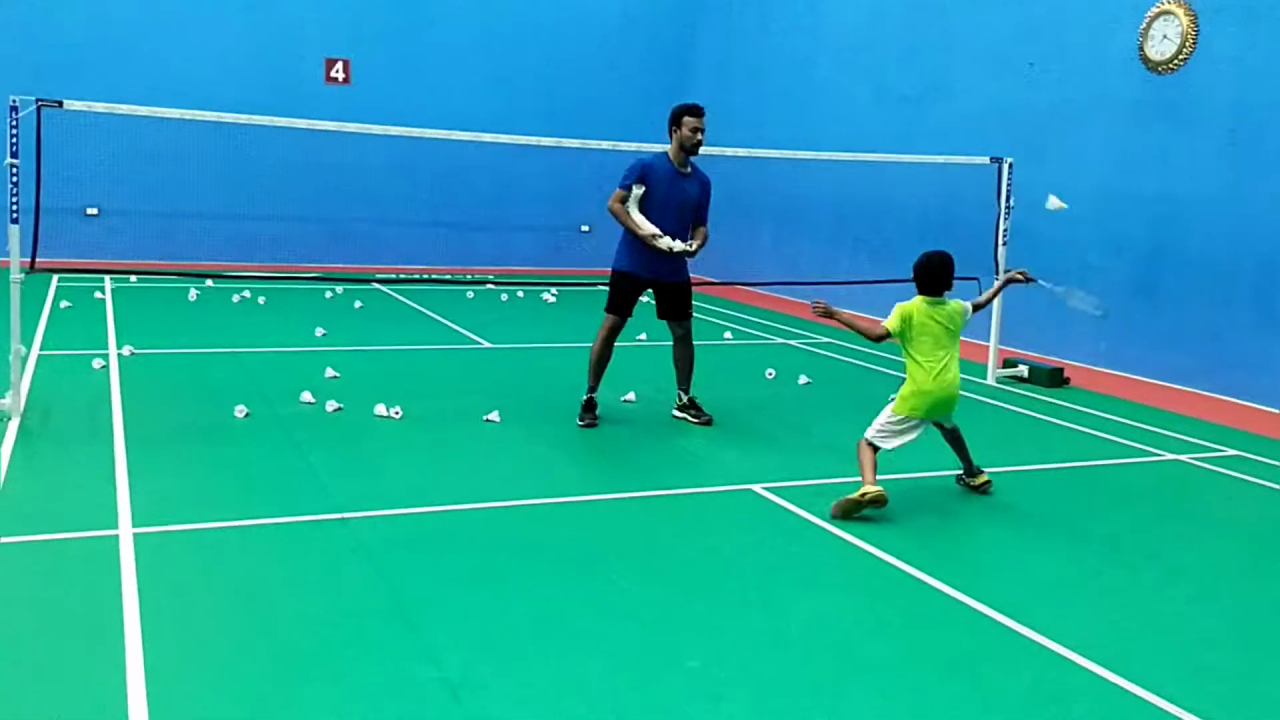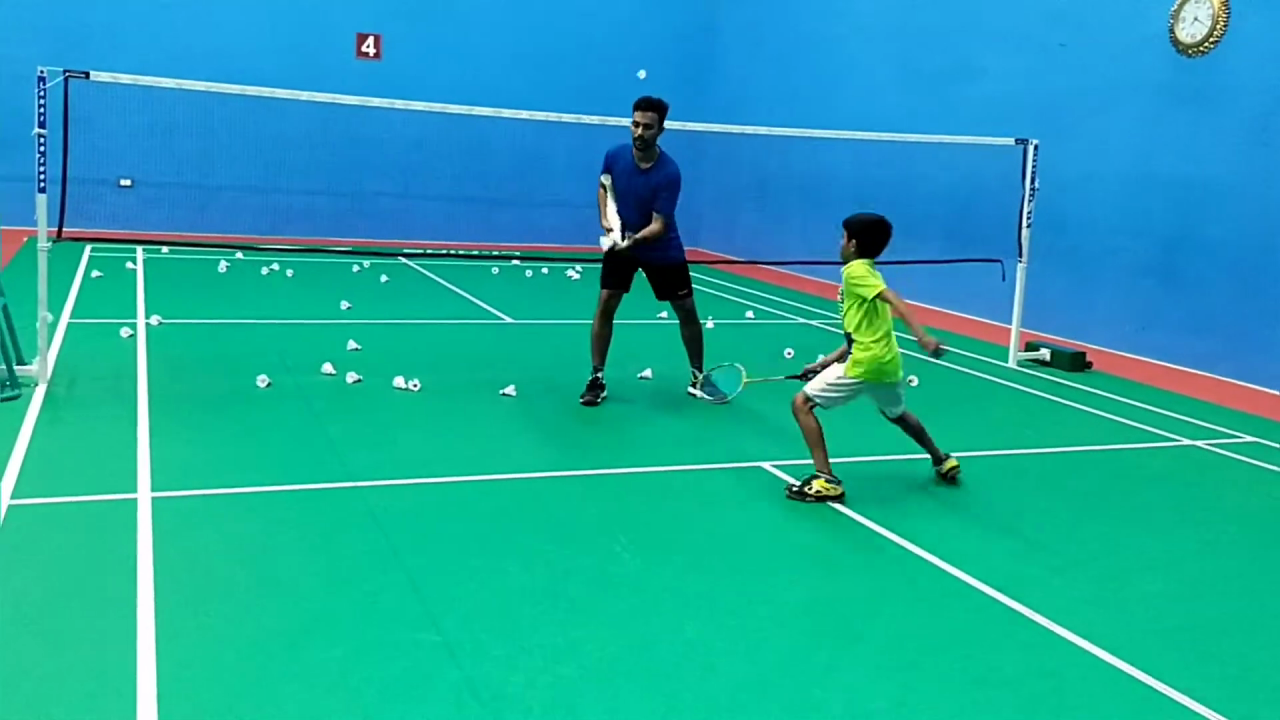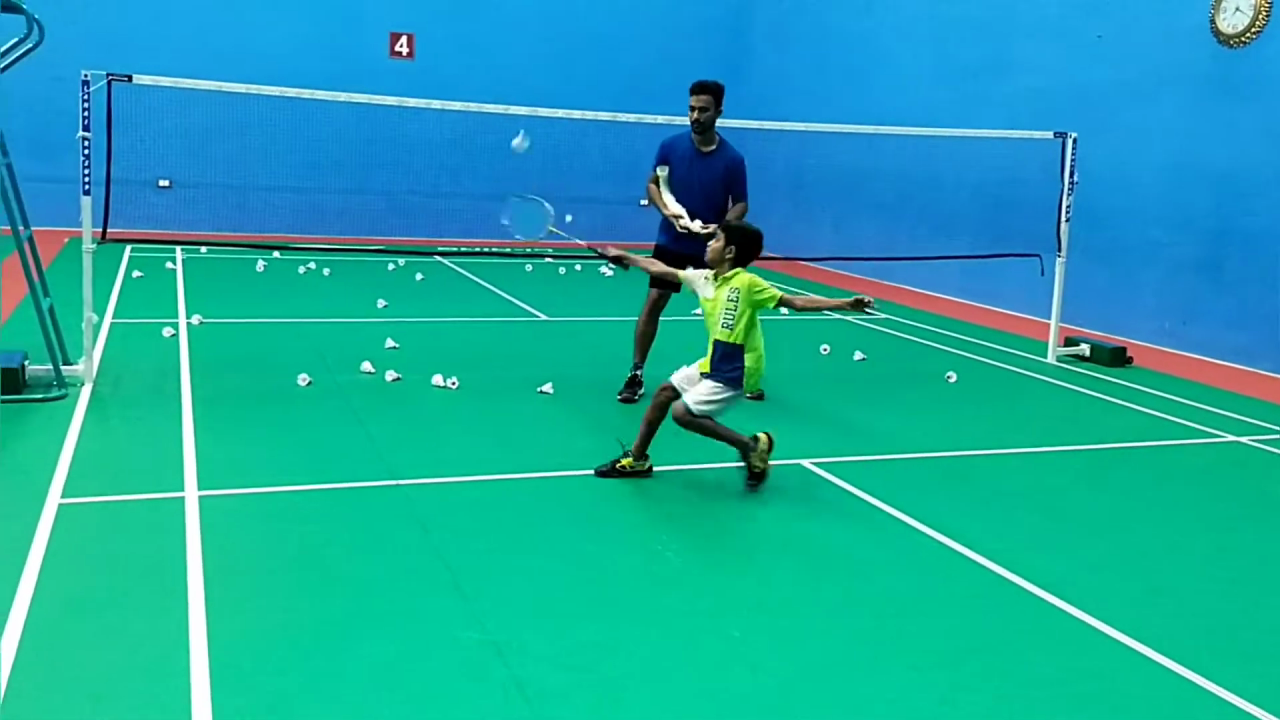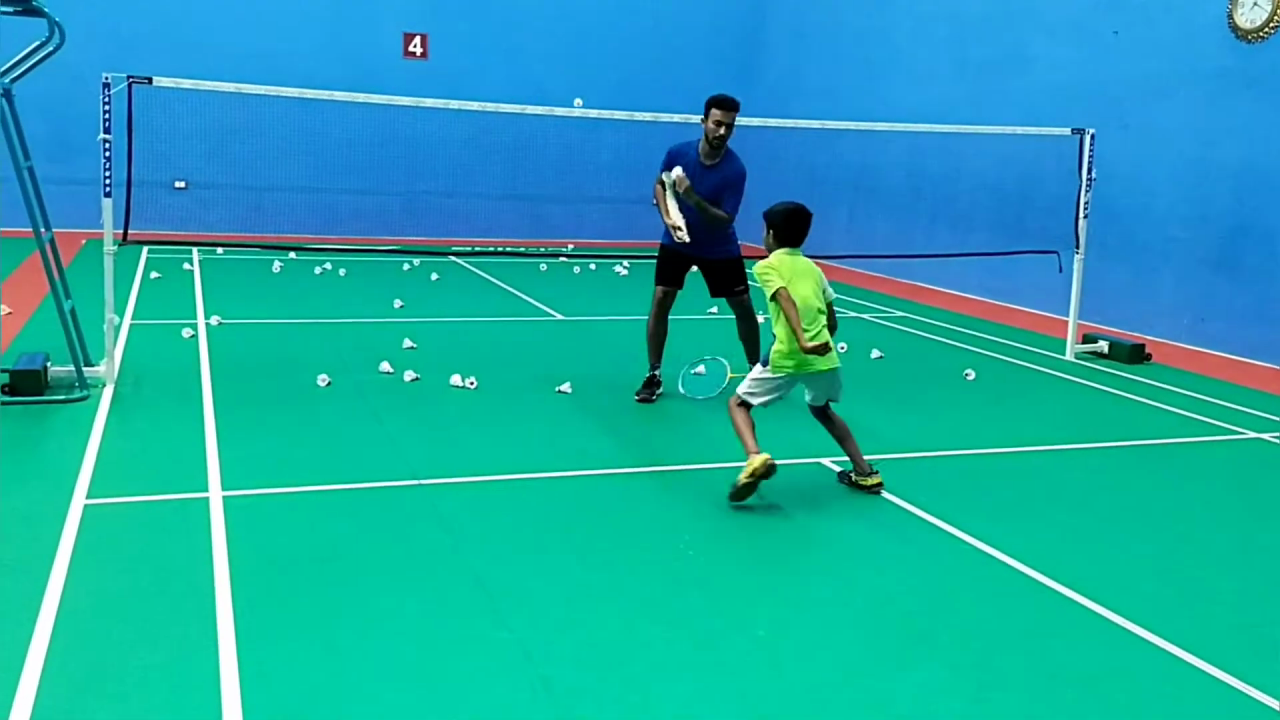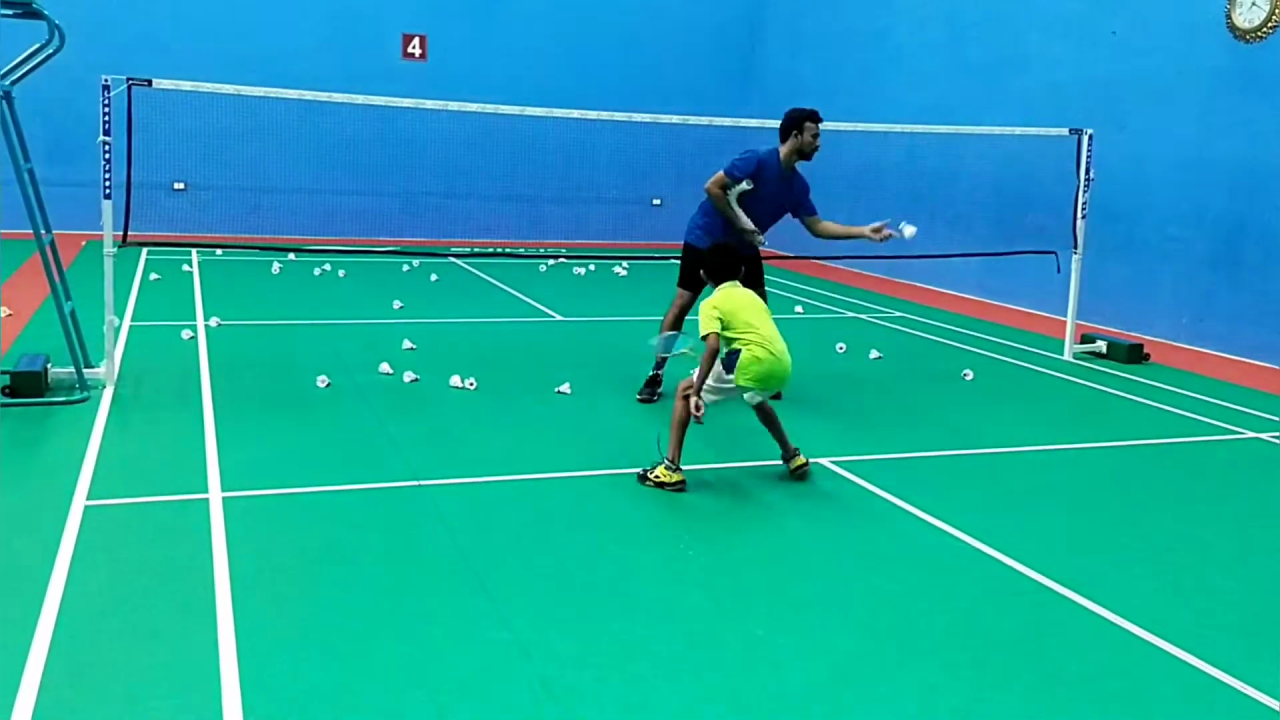
dt=0.5s
person 1, frame 1
left shoulder: (702, 182)
right shoulder: (645, 166)
left elbow: (700, 225)
right elbow: (615, 203)
left wrist: (695, 243)
right wrist: (641, 231)
left hip: (674, 271)
right hip: (632, 264)
left knee: (683, 333)
right knee: (610, 327)
left ankle: (684, 400)
right ankle: (590, 399)
person 1, frame 2
left shoulder: (669, 173)
right shoulder: (614, 156)
left elbow: (659, 225)
right elbow: (603, 187)
left wrist: (635, 241)
right wrist: (605, 219)
left hip: (663, 250)
right hip: (620, 245)
left knee: (687, 311)
right knee: (605, 304)
left ankle: (698, 379)
right ankle: (596, 379)
person 1, frame 3
left shoulder: (732, 158)
right shoulder: (670, 146)
left elbow: (740, 205)
right elbow: (652, 184)
right wrist: (666, 211)
right hip: (672, 242)
right knee: (653, 303)
right ankle: (636, 375)
person 1, frame 4
left shoulder: (735, 170)
right shoulder: (677, 153)
left elbow: (723, 221)
right elbow: (660, 185)
left wrist: (693, 198)
right wrist: (668, 216)
left hip: (719, 248)
right hip: (677, 242)
left knee: (744, 307)
right knee: (661, 301)
right ankle: (653, 375)
person 1, frame 5
left shoulder: (798, 185)
right shoulder: (756, 161)
left elbow: (816, 226)
right elbow: (712, 187)
left wrist: (865, 232)
right wrist: (739, 223)
left hip: (742, 247)
right hip: (704, 240)
right knee: (682, 303)
right ankle: (656, 374)
person 2, frame 1
left shoulder: (907, 311)
right shoulder: (959, 310)
left elbow: (878, 334)
right elbow: (978, 304)
left wrist: (835, 315)
right wrist: (1006, 281)
left hip: (918, 396)
right hip: (949, 393)
left knee: (868, 443)
right knee: (943, 421)
left ankle: (869, 489)
right ankle: (974, 474)
person 2, frame 2
left shoulder: (856, 273)
right shoulder: (867, 273)
left elbow: (893, 300)
left wrist: (922, 336)
right wrist: (826, 362)
left hip: (864, 361)
right hip: (886, 359)
left knee: (801, 403)
right knee: (896, 414)
left ankle: (827, 480)
right ankle: (943, 461)
person 2, frame 3
left shoulder: (749, 284)
right shoulder: (704, 278)
left elbow: (794, 301)
right elbow: (665, 271)
left wrist: (845, 304)
right wrist: (624, 257)
left hip: (735, 371)
right hip: (716, 364)
left knee: (682, 414)
right knee: (664, 393)
left ankle: (750, 445)
right ankle: (636, 459)
person 2, frame 4
left shoulder: (767, 267)
right shoulder: (812, 268)
left elbow: (787, 301)
right elbow: (830, 316)
left wrist: (801, 341)
left hip: (788, 354)
right hip: (824, 356)
left knee: (738, 403)
right knee: (821, 409)
left ankle: (756, 458)
right ankle: (866, 473)
person 2, frame 5
left shoulder: (710, 304)
right shoulder: (753, 297)
left elbow: (713, 347)
left wrist: (699, 392)
left hip: (754, 363)
right hip: (783, 367)
left knee: (686, 391)
right knee: (757, 398)
left ankle: (671, 468)
right ankle: (792, 457)
